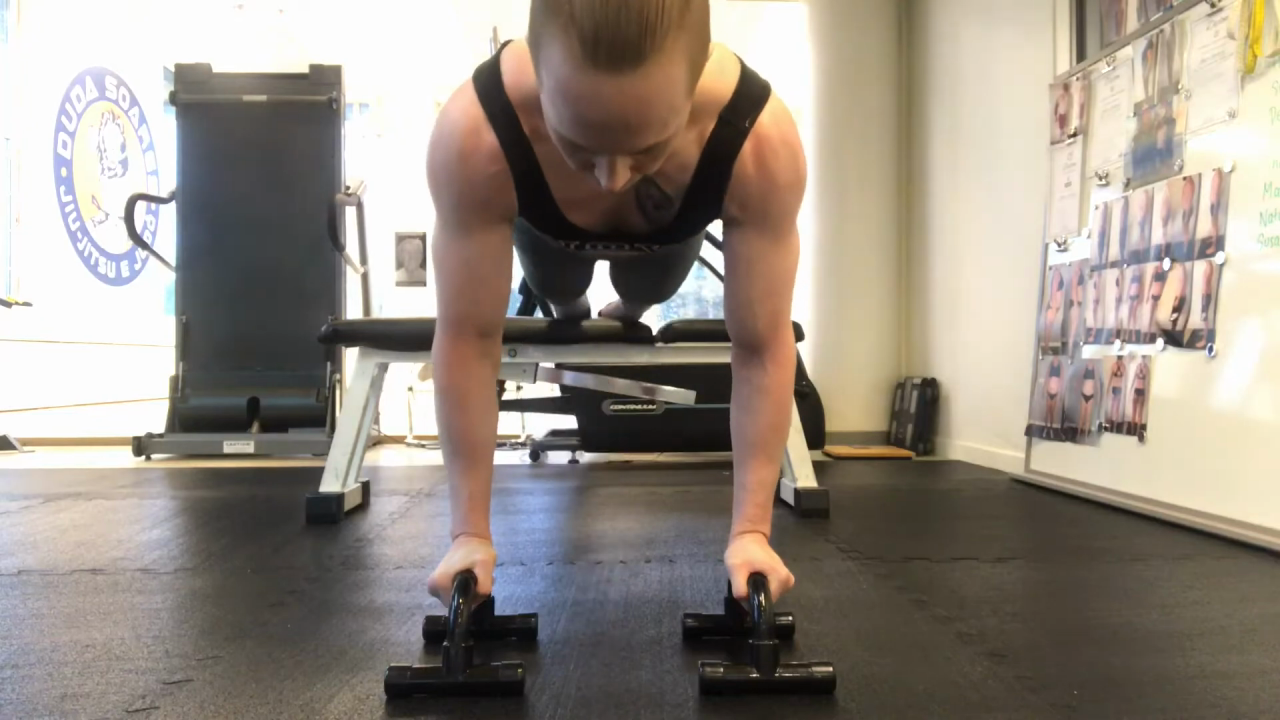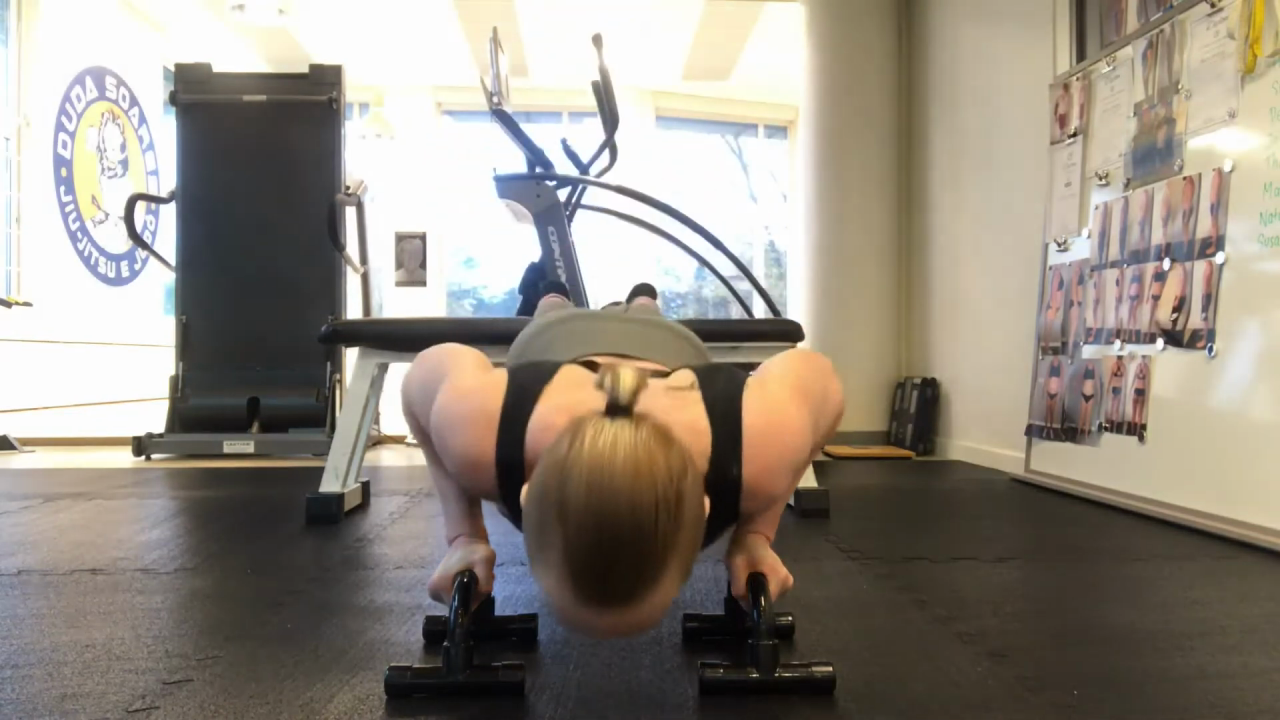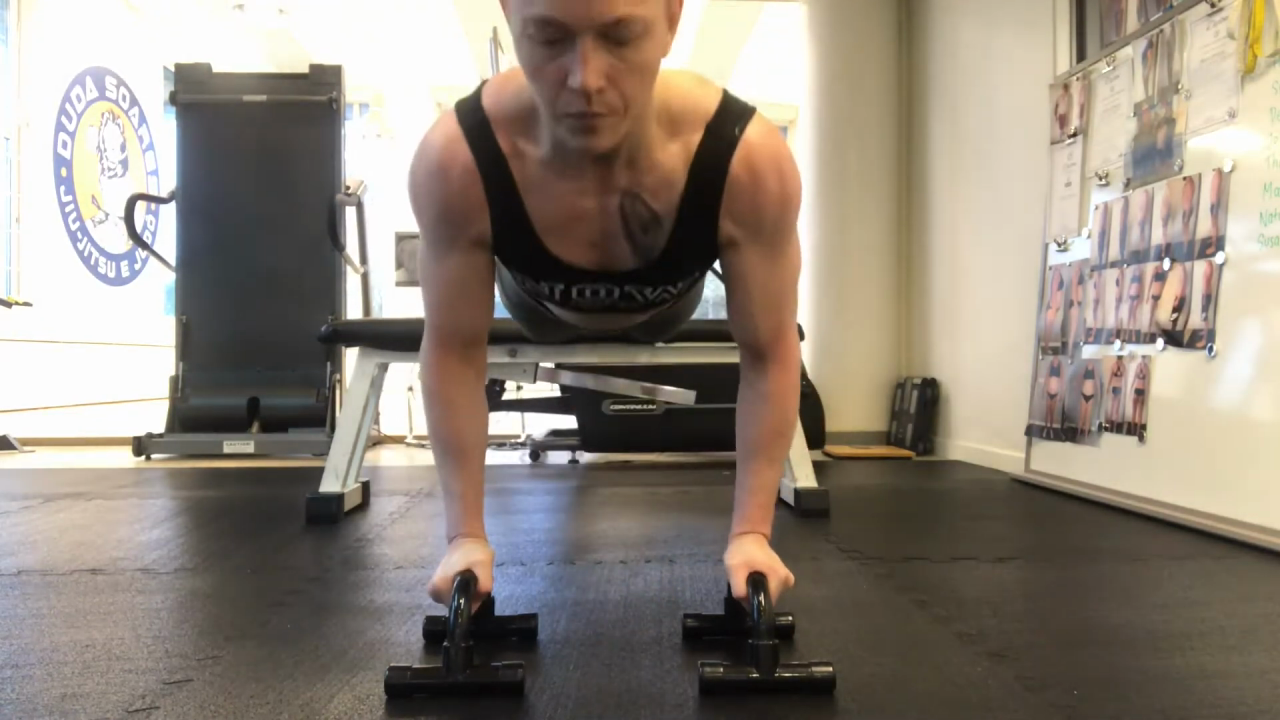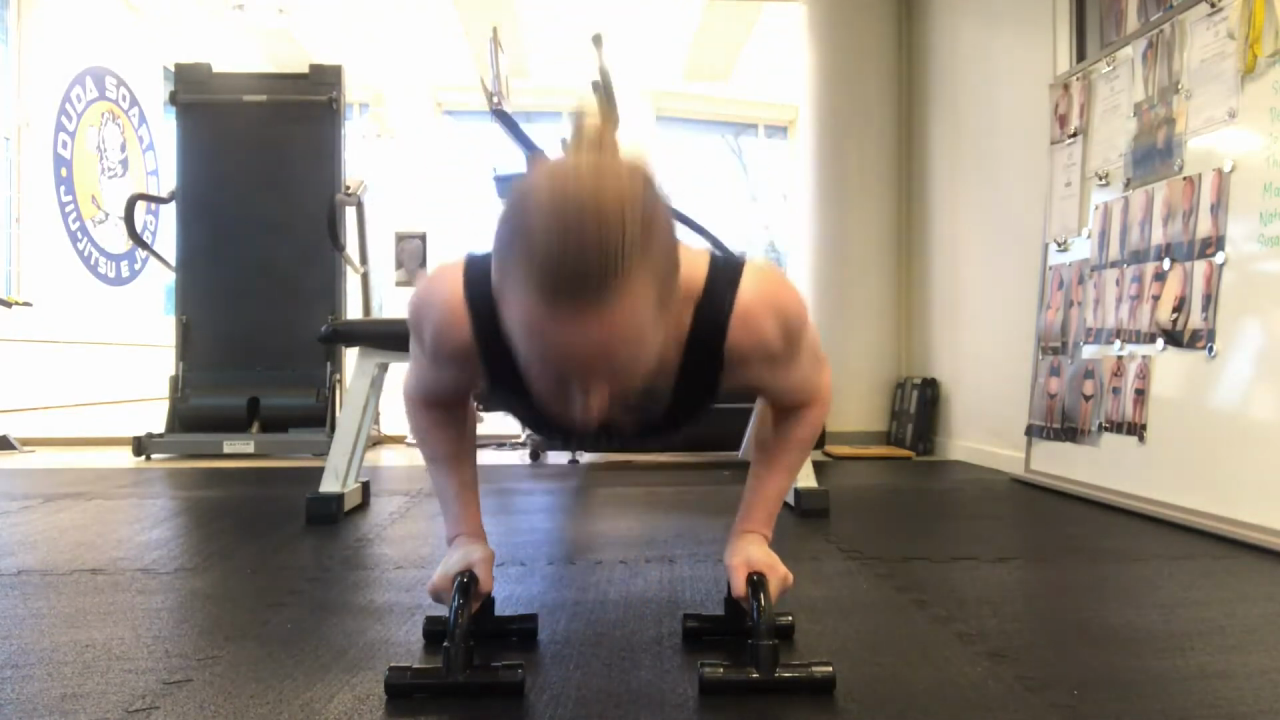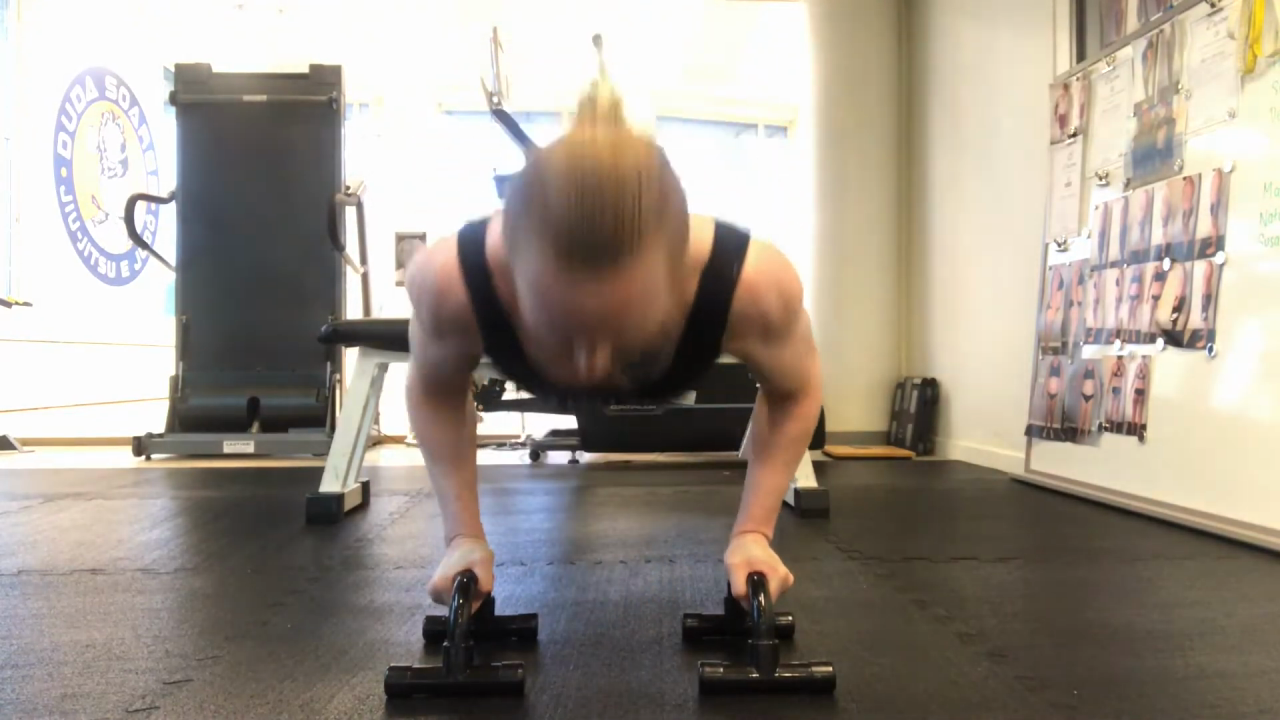
dt=1s
person 1, frame 1
left shoulder: (760, 140)
right shoulder: (473, 133)
left elbow: (762, 345)
right elbow: (467, 338)
left wrist: (751, 530)
right wrist: (469, 533)
left hip: (668, 236)
right hip: (548, 231)
left knee: (648, 293)
right knee: (557, 293)
left ankle: (629, 306)
person 1, frame 2
left shoulder: (754, 454)
right shoulder: (479, 436)
left elbow: (825, 386)
right elbow: (417, 382)
left wrist: (755, 536)
right wrist: (463, 536)
left ankle: (642, 308)
right ankle: (552, 303)
person 1, frame 3
left shoulder: (749, 160)
right shoulder: (455, 159)
left elbow: (768, 353)
right elbow: (454, 351)
left wrist: (750, 532)
right wrist: (465, 536)
left hip: (661, 299)
right hip: (544, 298)
left knee: (654, 330)
right knee: (542, 328)
person 1, frame 4
left shoulder: (748, 311)
right shoulder: (455, 308)
left elbow: (806, 398)
right elbow: (429, 399)
left wrist: (752, 532)
right wrist: (463, 536)
person 1, frame 5
left shoulder: (750, 283)
right shoulder: (451, 278)
left elbow: (795, 390)
right elbow: (434, 387)
left wrist: (752, 532)
right wrist: (464, 536)
